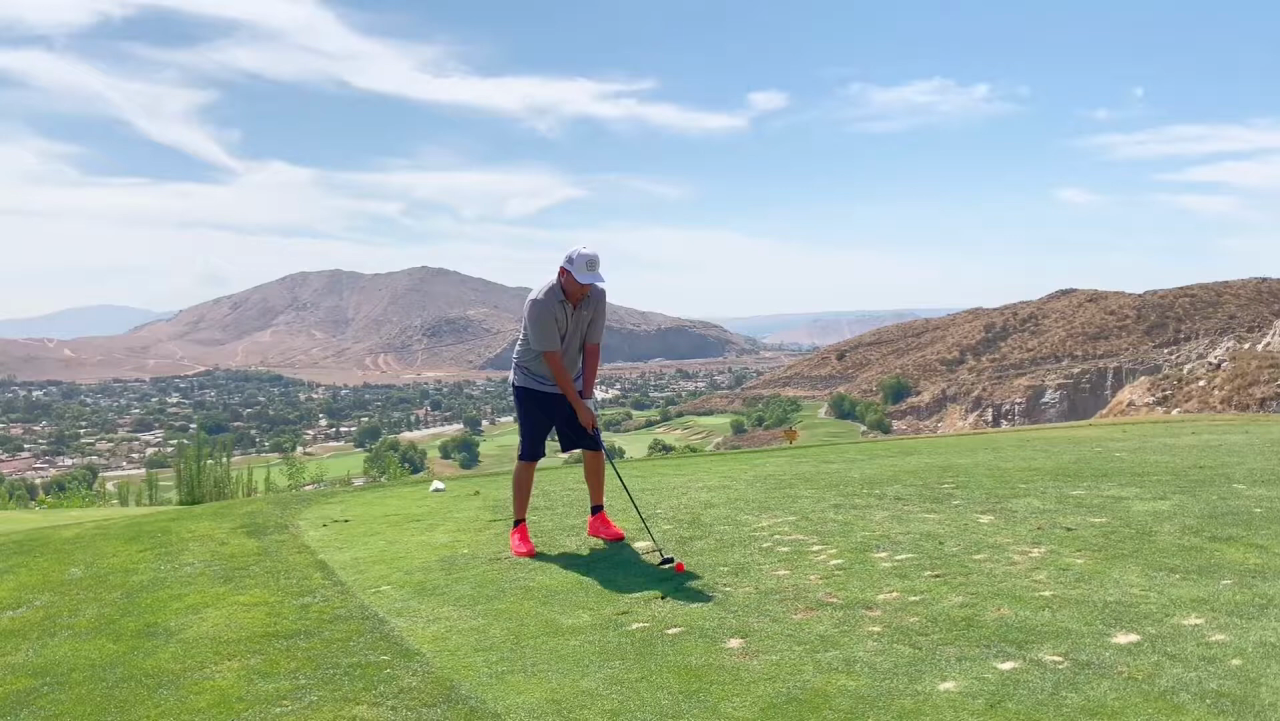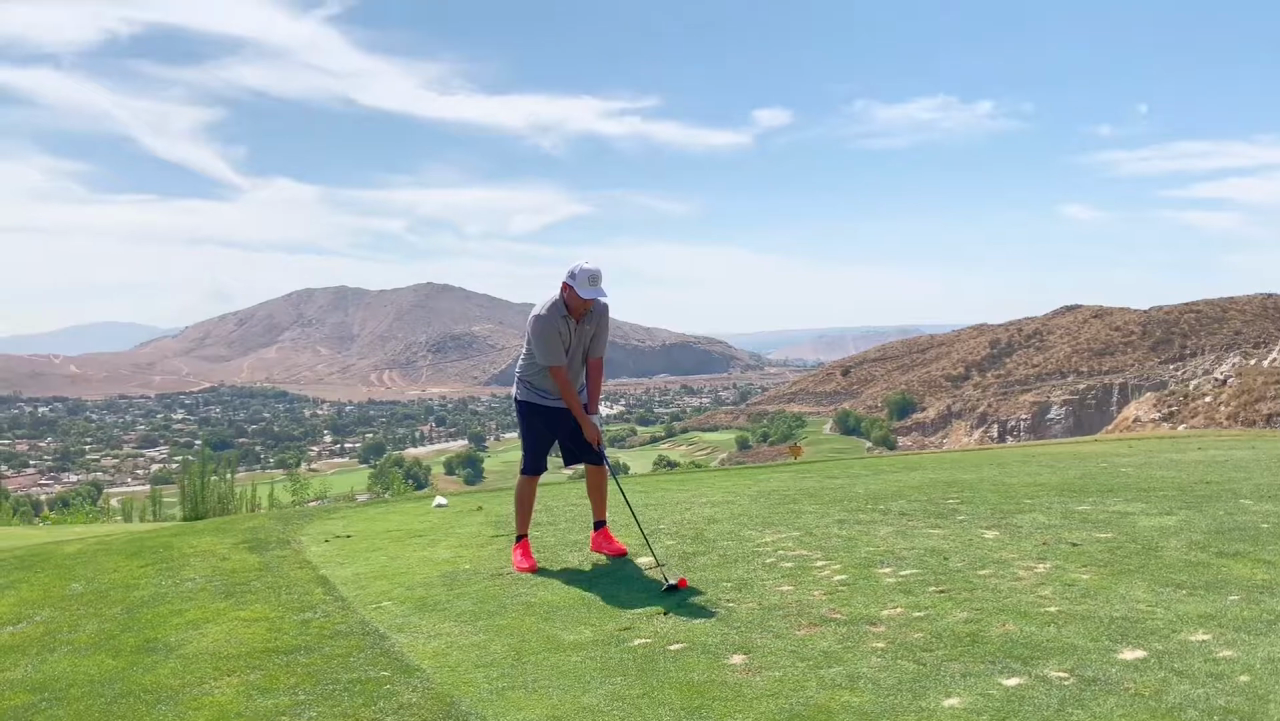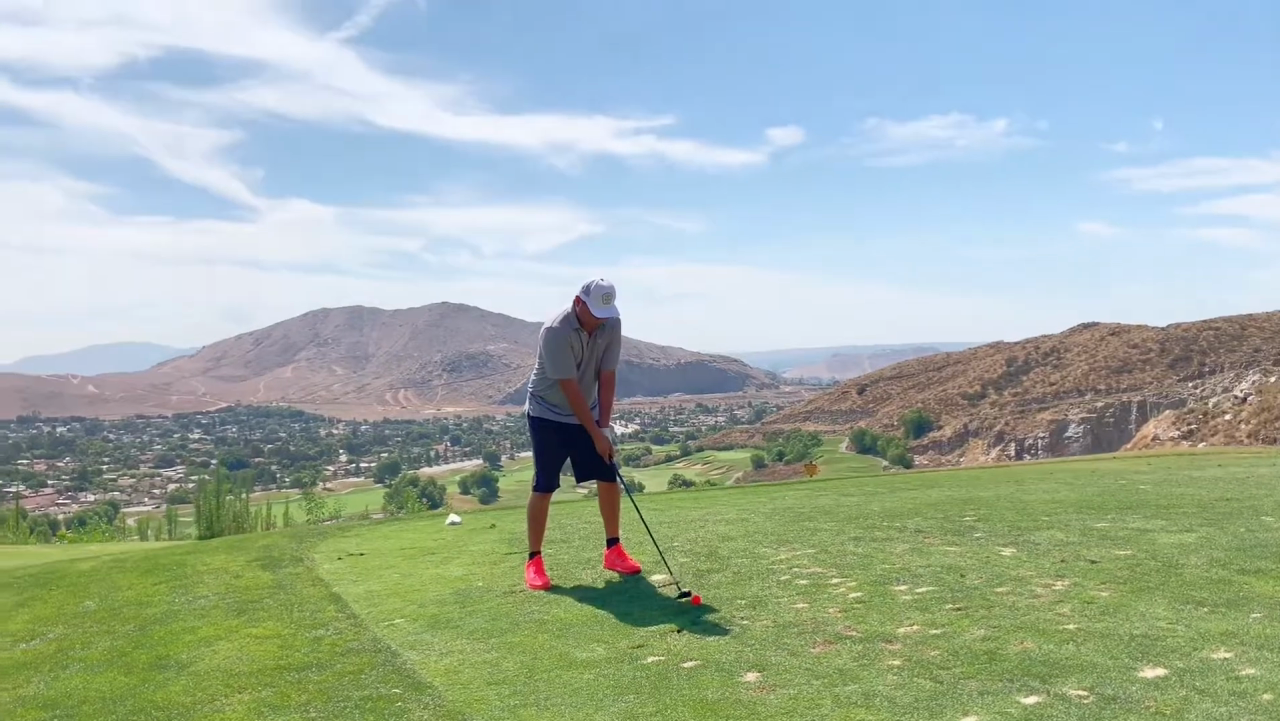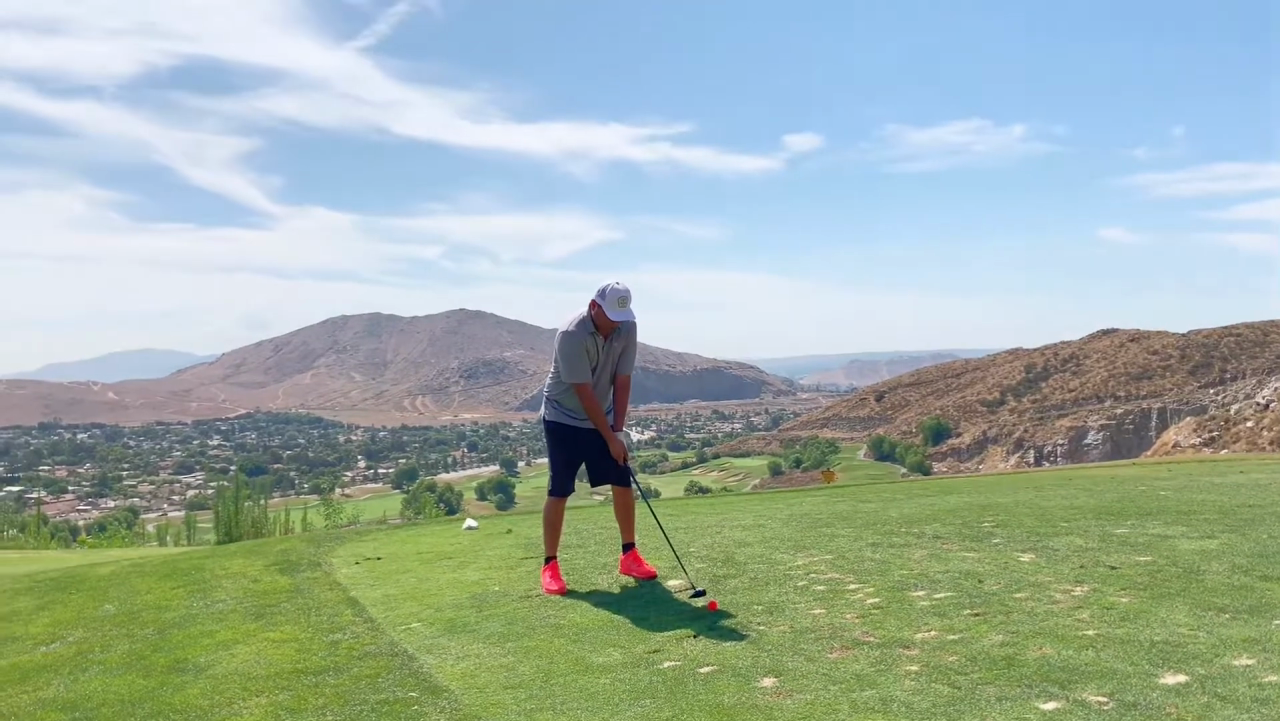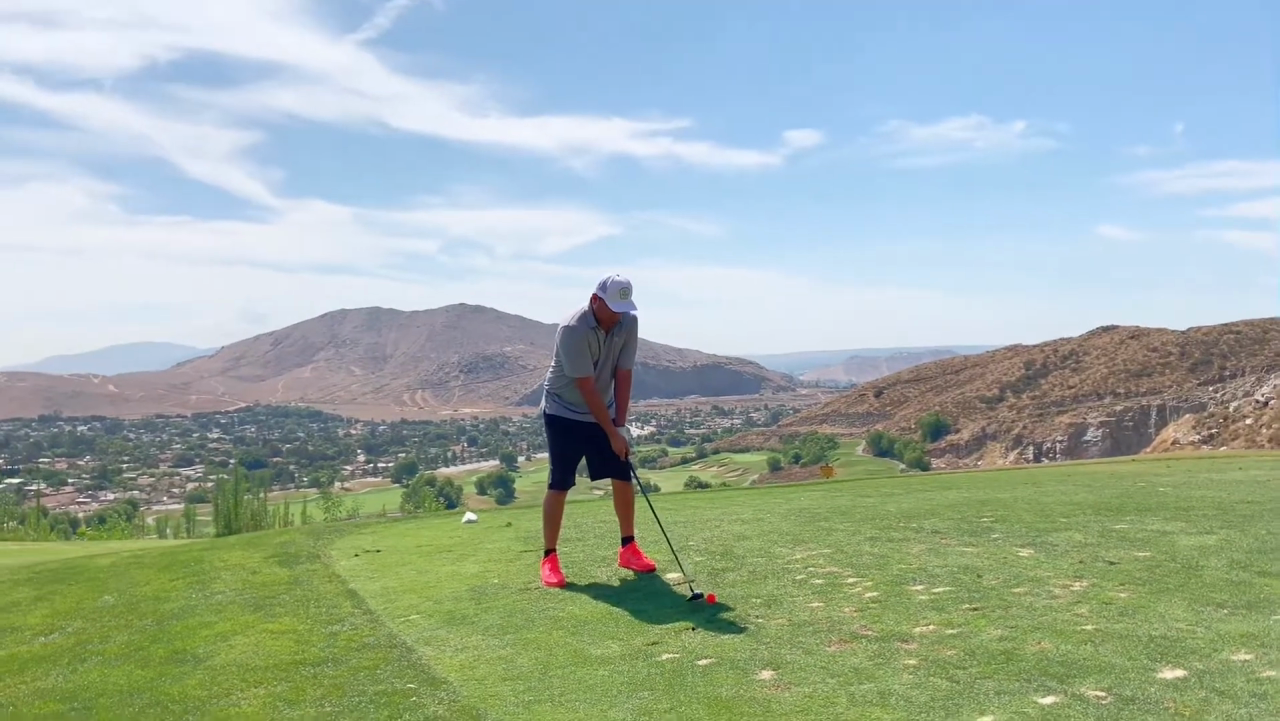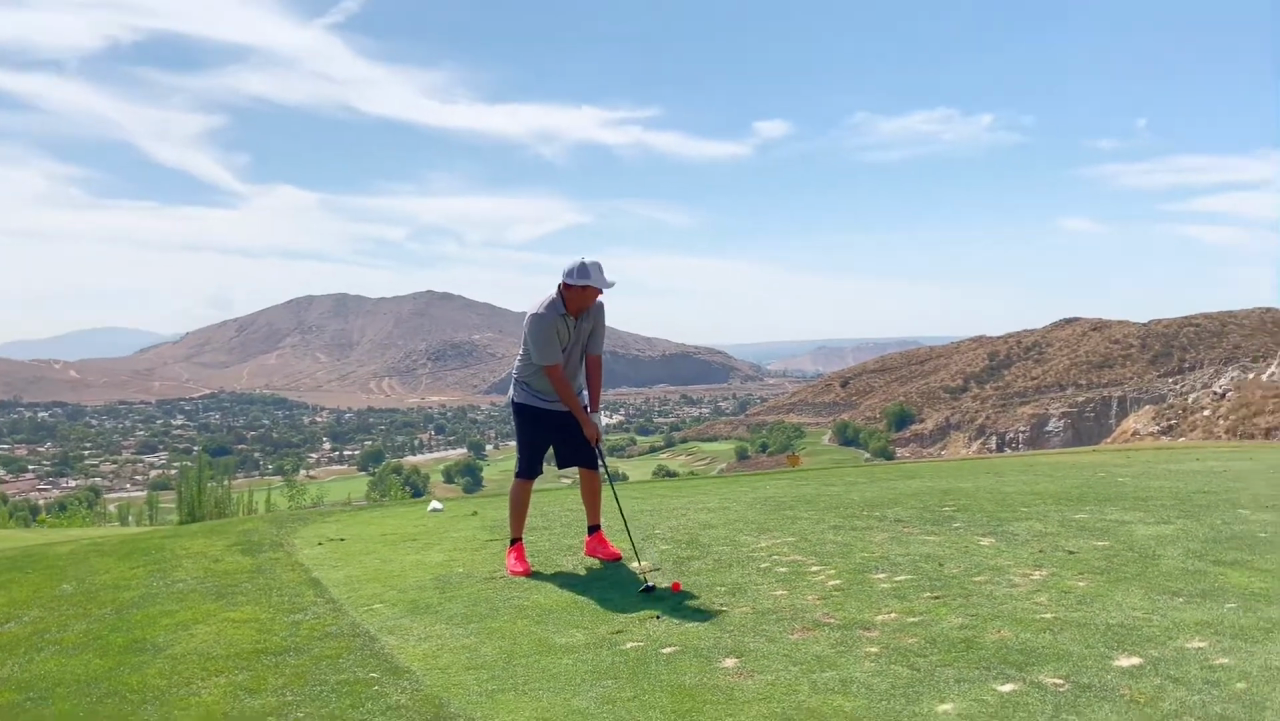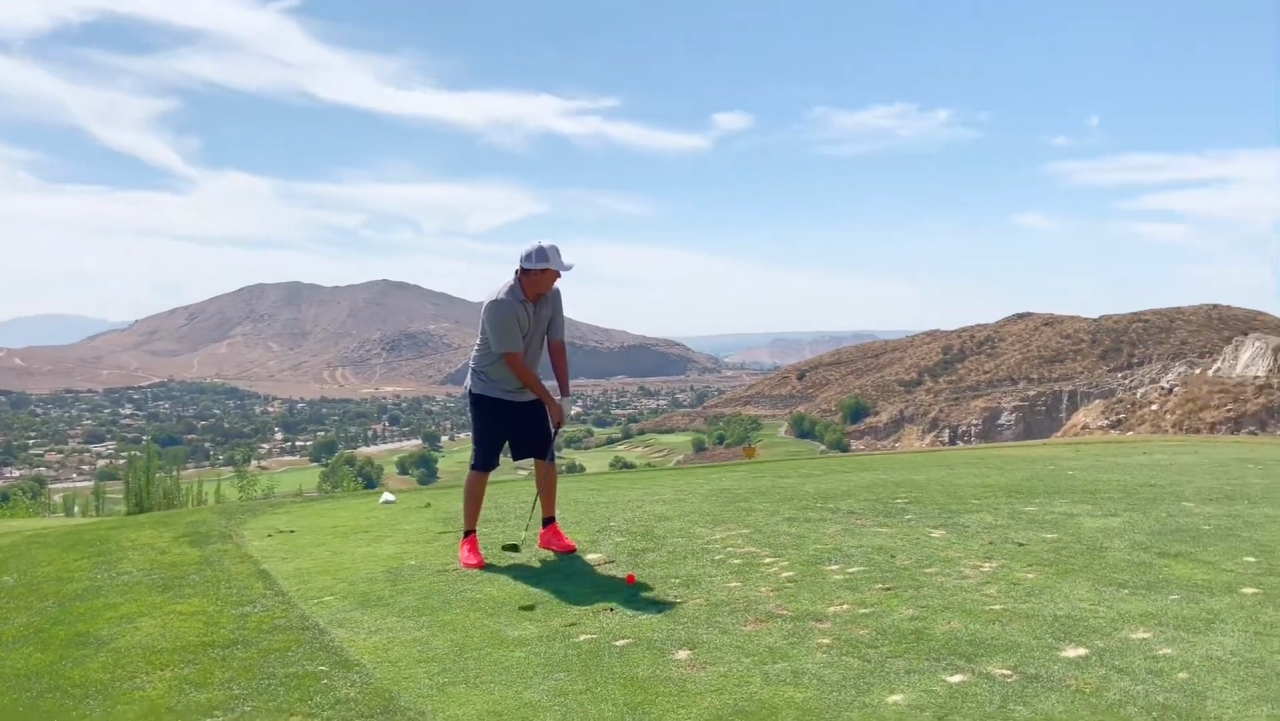
dt=0.3s
person 1, frame 1
left shoulder: (597, 296)
right shoulder: (540, 303)
left elbow: (591, 348)
right elbow: (553, 361)
left wrist: (587, 397)
right wrist: (578, 406)
left hip: (572, 383)
right hip: (533, 384)
left knee: (594, 446)
right knee: (529, 455)
left ankle: (597, 517)
right ankle: (519, 528)
person 1, frame 2
left shoulder: (599, 311)
right shoulder: (543, 318)
left elbow: (595, 364)
right elbow: (559, 376)
left wrist: (593, 413)
right wrist: (584, 422)
left hip: (575, 397)
right hip: (536, 398)
left knee: (596, 461)
right knee: (532, 470)
left ankle: (600, 532)
right ankle: (521, 543)
person 1, frame 3
left shoulder: (611, 325)
right shoulder: (555, 331)
left elbow: (607, 377)
right elbow: (570, 389)
left wrist: (604, 427)
right wrist: (595, 435)
left hip: (587, 413)
right hip: (548, 415)
left knee: (608, 478)
right knee: (544, 487)
left ankle: (613, 549)
right ankle: (534, 561)
person 1, frame 4
left shoulder: (627, 328)
right shoulder: (571, 335)
left elbow: (622, 382)
right elbow: (585, 393)
left wrist: (618, 430)
right wrist: (609, 437)
left hip: (603, 417)
right hip: (564, 419)
left knee: (623, 483)
right knee: (559, 491)
left ankle: (629, 555)
right ankle: (550, 565)
person 1, frame 5
left shoulder: (629, 323)
right shoulder: (572, 330)
left elbow: (623, 376)
right elbow: (587, 388)
left wrist: (620, 425)
right wrist: (612, 433)
left hip: (603, 411)
right hip: (564, 413)
left knee: (623, 476)
right knee: (560, 484)
left ankle: (628, 548)
right ankle: (549, 558)
person 1, frame 6
left shoulder: (595, 310)
right shoulder: (541, 318)
left elbow: (593, 361)
right elbow: (556, 376)
left wrist: (595, 411)
right wrist: (584, 420)
left hip: (570, 400)
right hip: (532, 402)
left knee: (590, 465)
right knee: (526, 473)
left ankle: (594, 536)
right ankle: (515, 546)
person 1, frame 7
left shoulder: (552, 297)
right shoulder: (500, 305)
left elbow: (556, 346)
right elbow: (516, 363)
left wrist: (565, 396)
right wrist: (550, 402)
left hip: (528, 392)
right hip: (490, 393)
left knee: (546, 456)
right knee: (482, 465)
left ankle: (549, 528)
right ankle: (468, 539)
